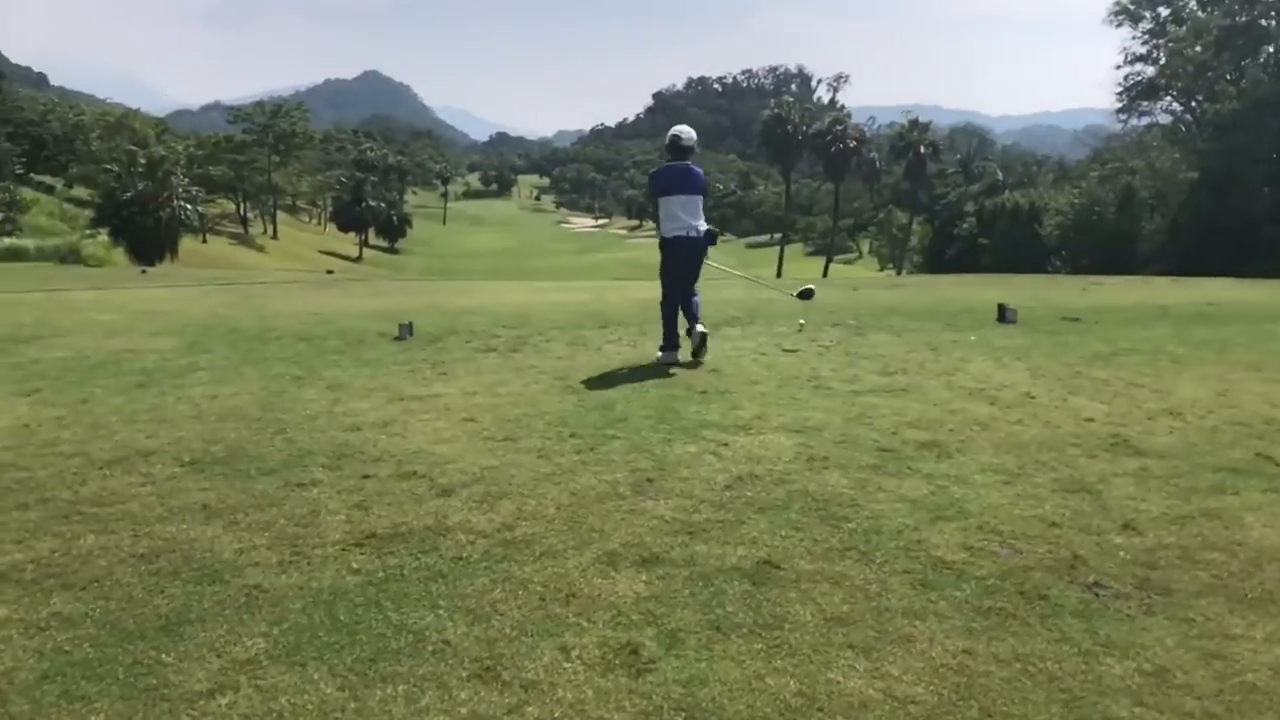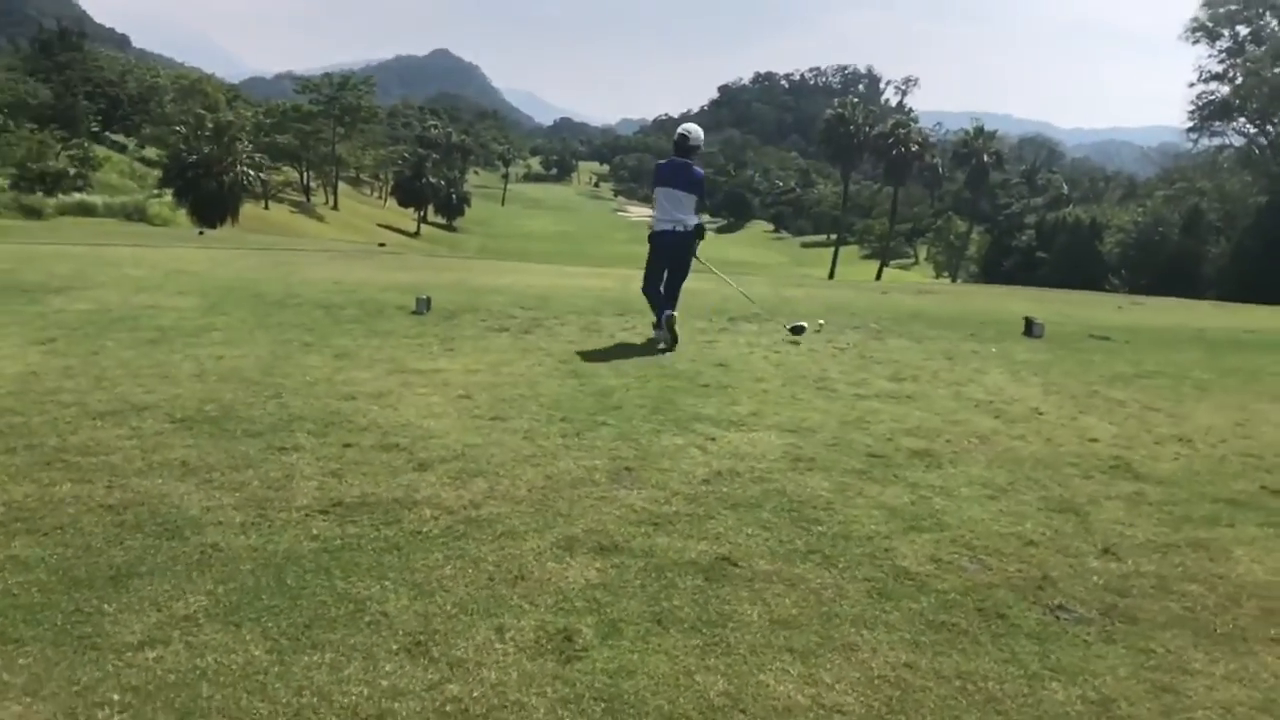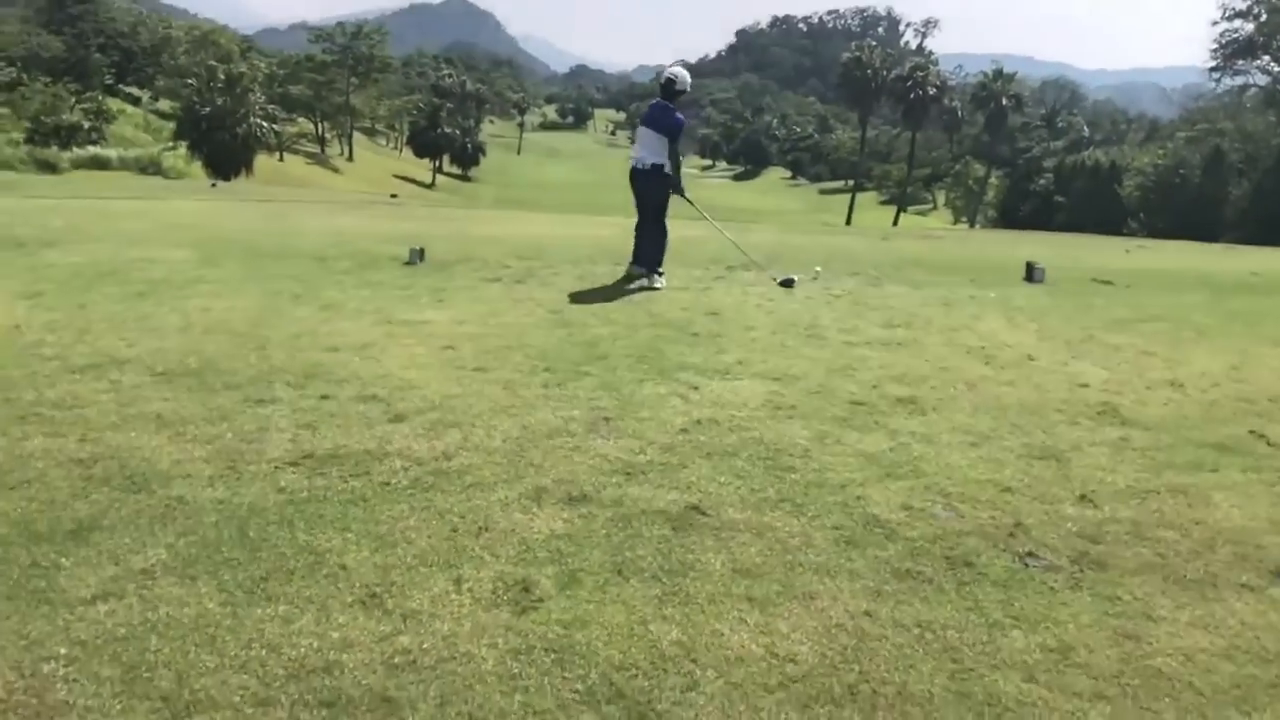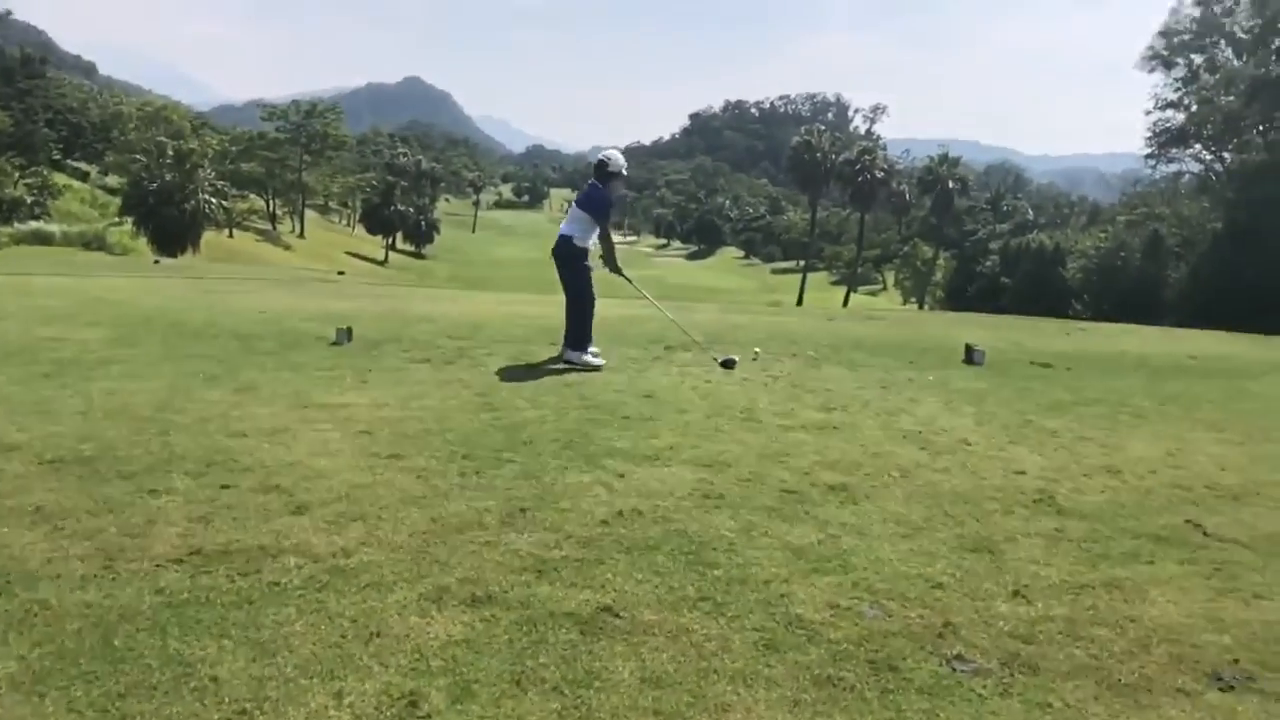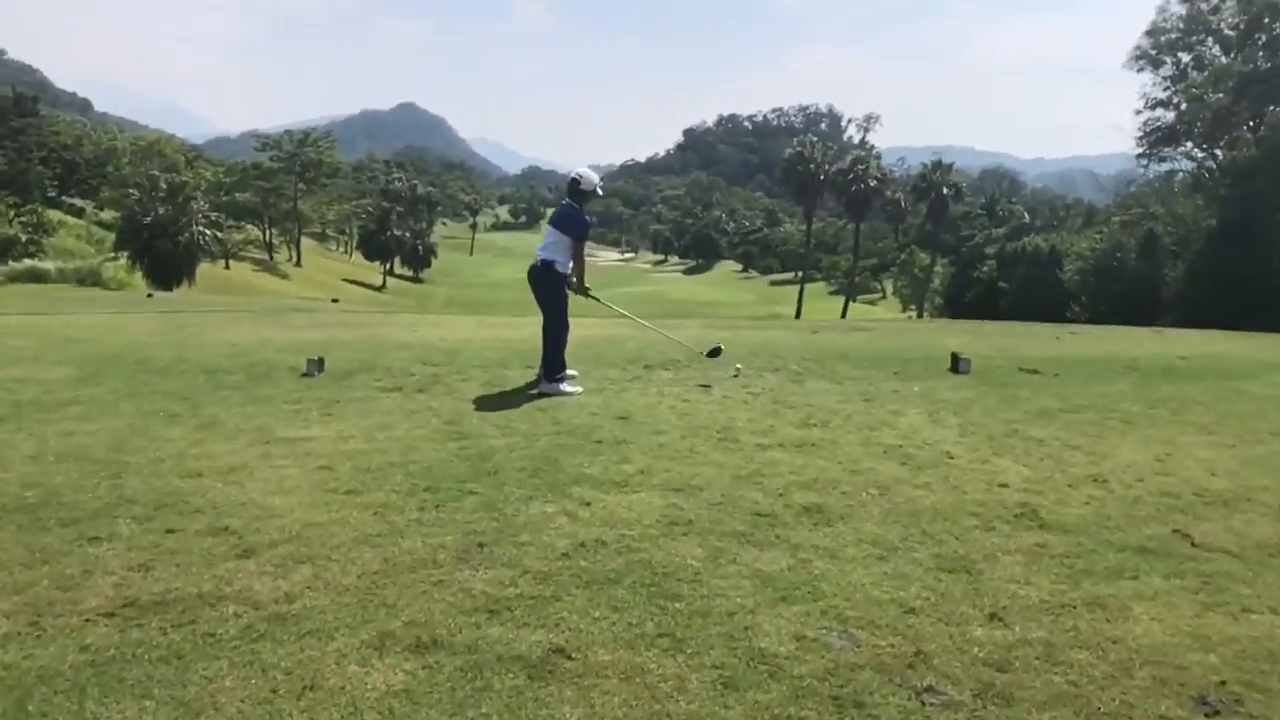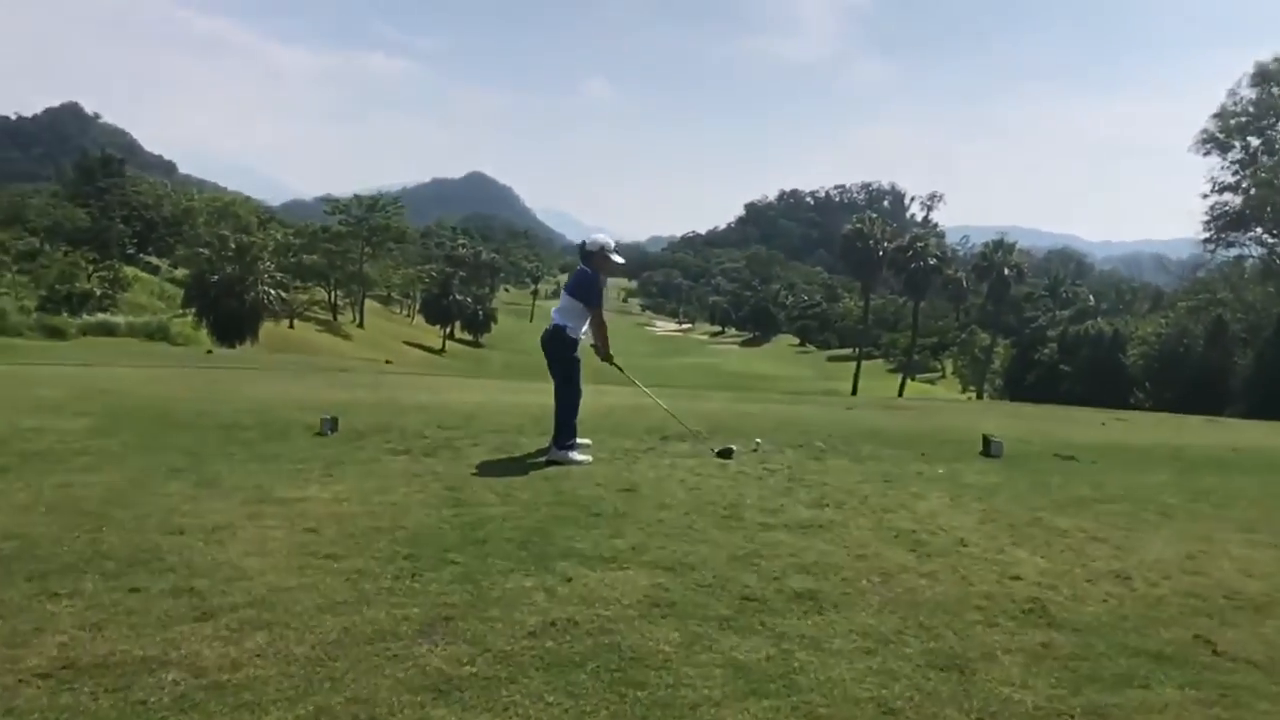
dt=0.4s
person 1, frame 1
left shoulder: (657, 176)
right shoulder: (699, 176)
left elbow: (658, 212)
right elbow: (700, 207)
left hip: (673, 241)
right hip: (698, 239)
left knee: (671, 297)
right knee: (689, 291)
left ankle: (671, 349)
right ankle: (697, 327)
person 1, frame 2
left shoulder: (660, 168)
right shoulder: (698, 176)
left elbow: (657, 200)
right elbow: (698, 209)
left hip: (661, 234)
right hip: (686, 235)
left knee: (651, 284)
right knee: (674, 284)
left ankle: (666, 316)
right ankle: (663, 327)
person 1, frame 3
left shoulder: (652, 109)
right shoulder: (675, 119)
right elbow: (673, 155)
left wrist: (671, 178)
right wrist: (676, 182)
left hip: (638, 171)
right hip: (656, 174)
left knee: (645, 220)
right knee: (657, 225)
left ankle: (638, 265)
right ankle: (654, 273)
person 1, frame 4
left shoulder: (591, 190)
right shoulder: (601, 198)
right elbow: (605, 234)
left wrist: (606, 255)
right wrist: (613, 263)
left hip: (566, 247)
right hip: (573, 250)
left knee: (576, 298)
right knee: (584, 300)
left ankle: (573, 343)
right ankle: (576, 350)
person 1, frame 5
left shoulder: (563, 210)
right shoulder: (580, 219)
right elbow: (578, 256)
left wrist: (571, 277)
right wrist: (581, 283)
left hip: (540, 270)
right hip: (551, 274)
left knee: (553, 323)
right knee: (558, 326)
left ankle: (549, 368)
right ankle: (552, 380)
person 1, frame 6
left shoulder: (583, 276)
right shoulder: (590, 282)
left elbow: (593, 319)
right elbow: (598, 320)
left wrist: (597, 343)
right wrist: (605, 349)
left hip: (557, 336)
right hip: (562, 340)
left knee: (567, 390)
right knee: (570, 392)
left ankle: (564, 437)
right ankle: (561, 447)
